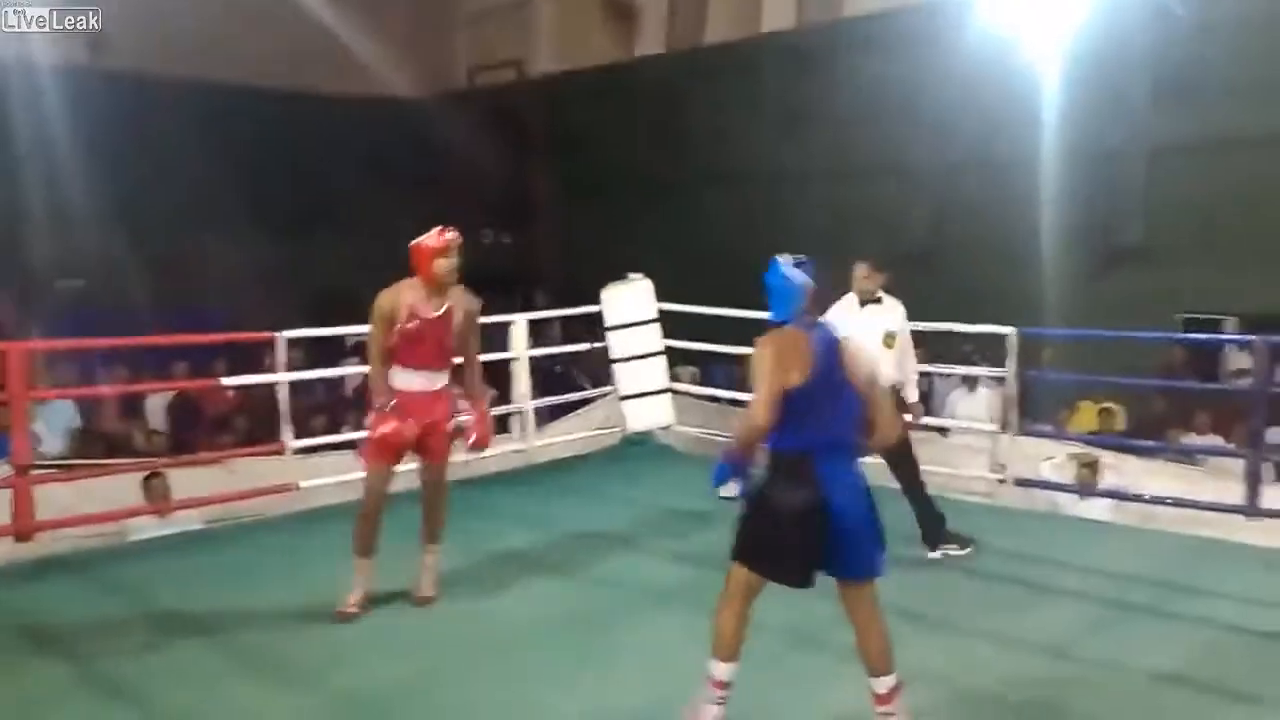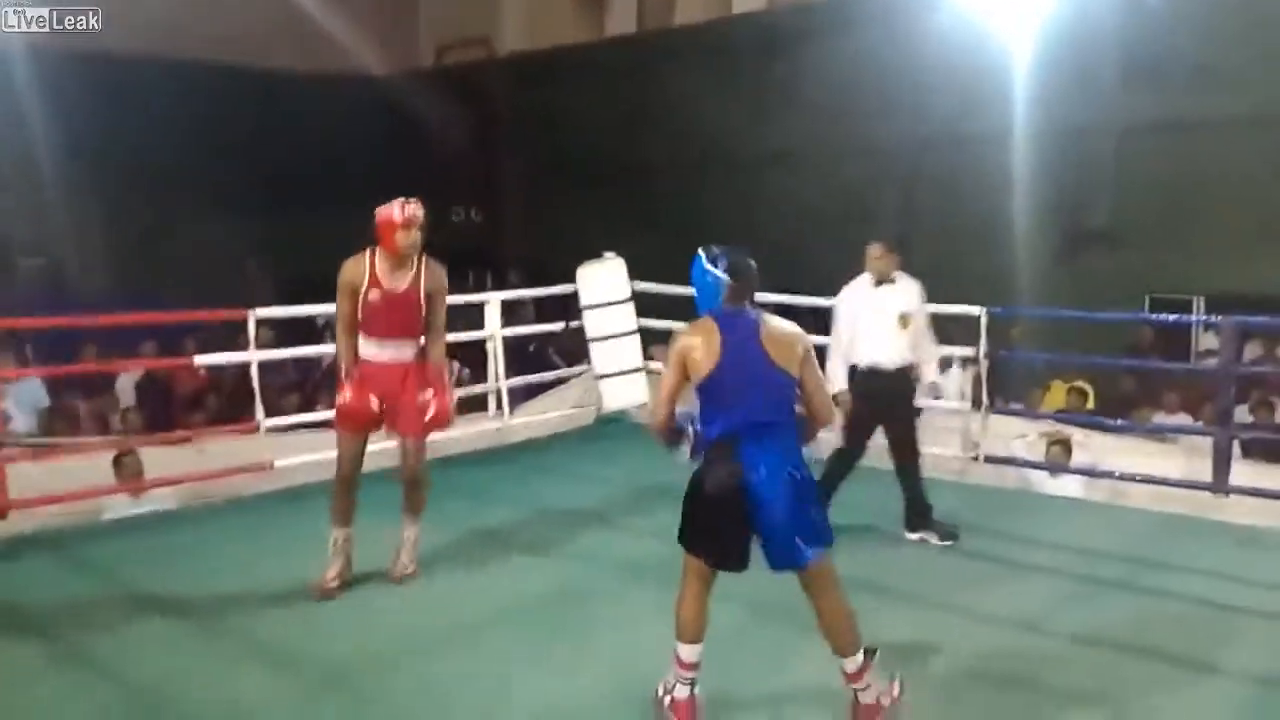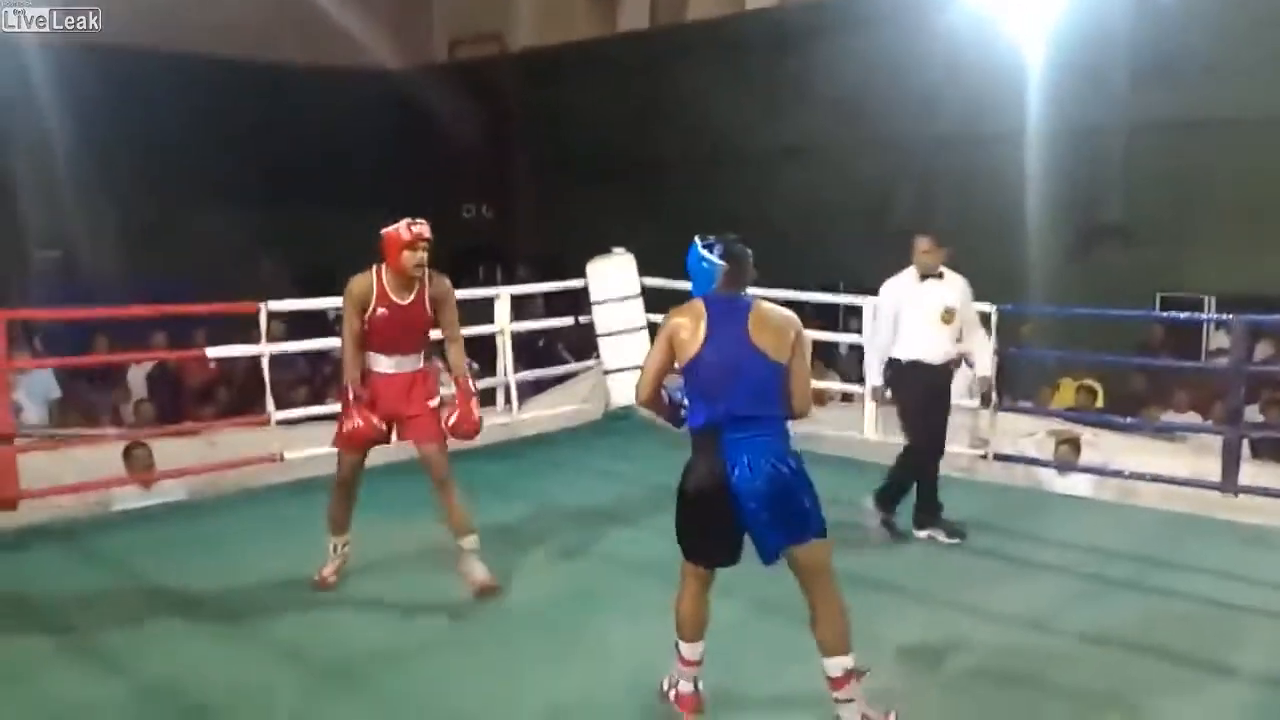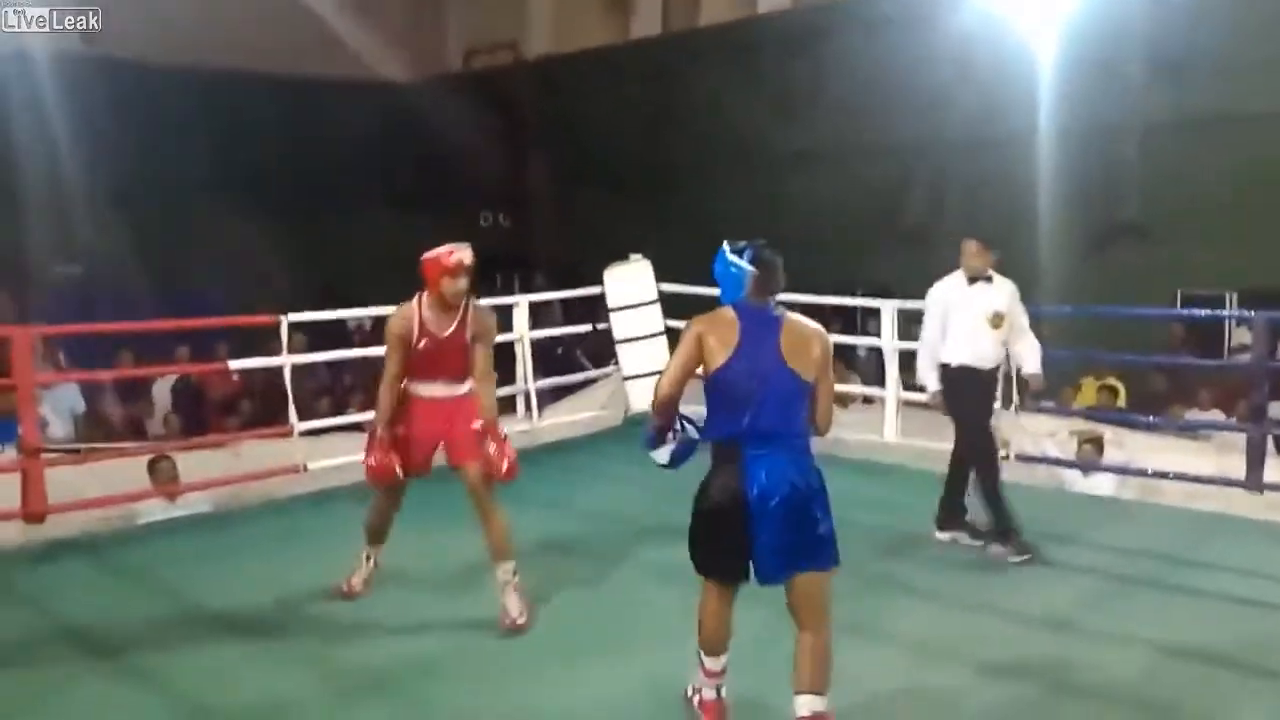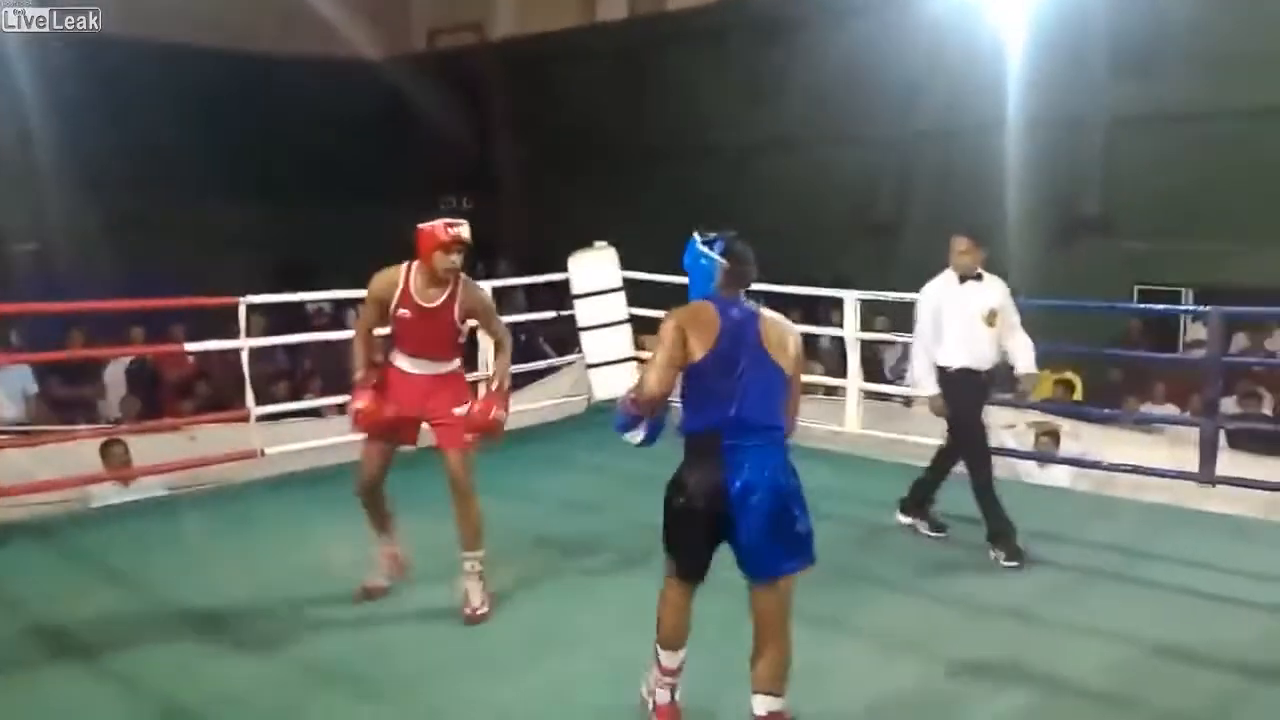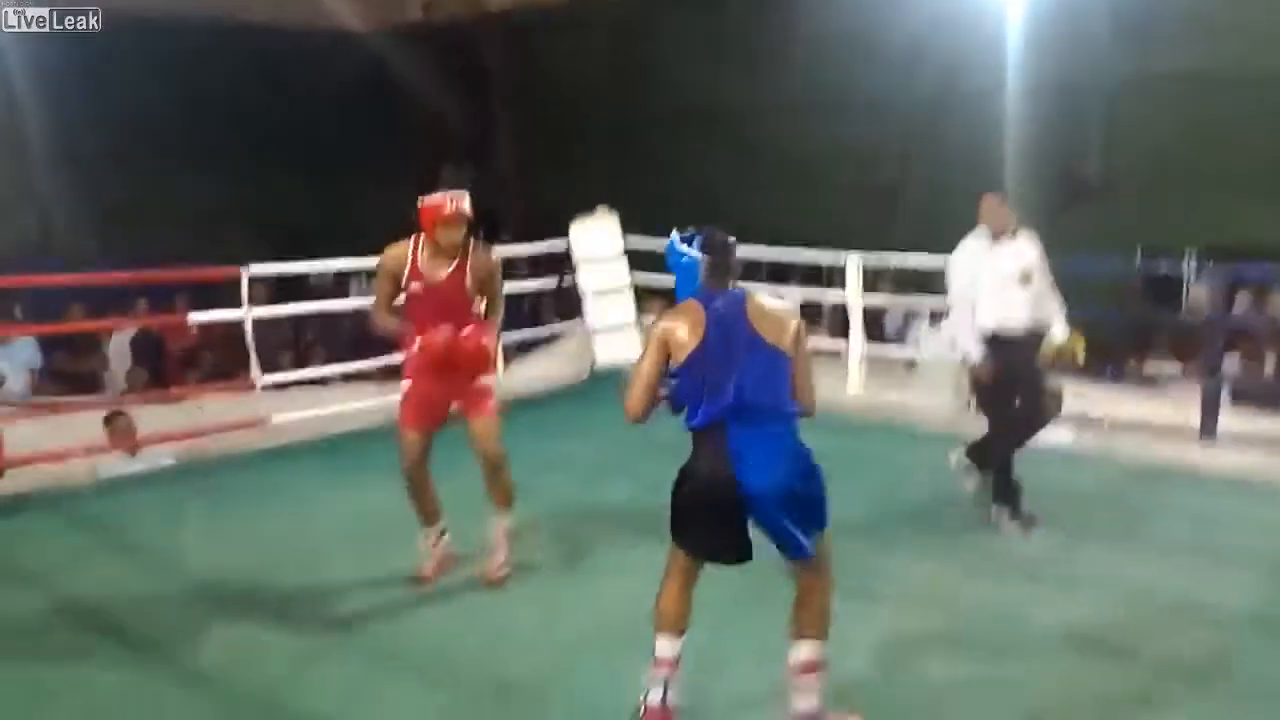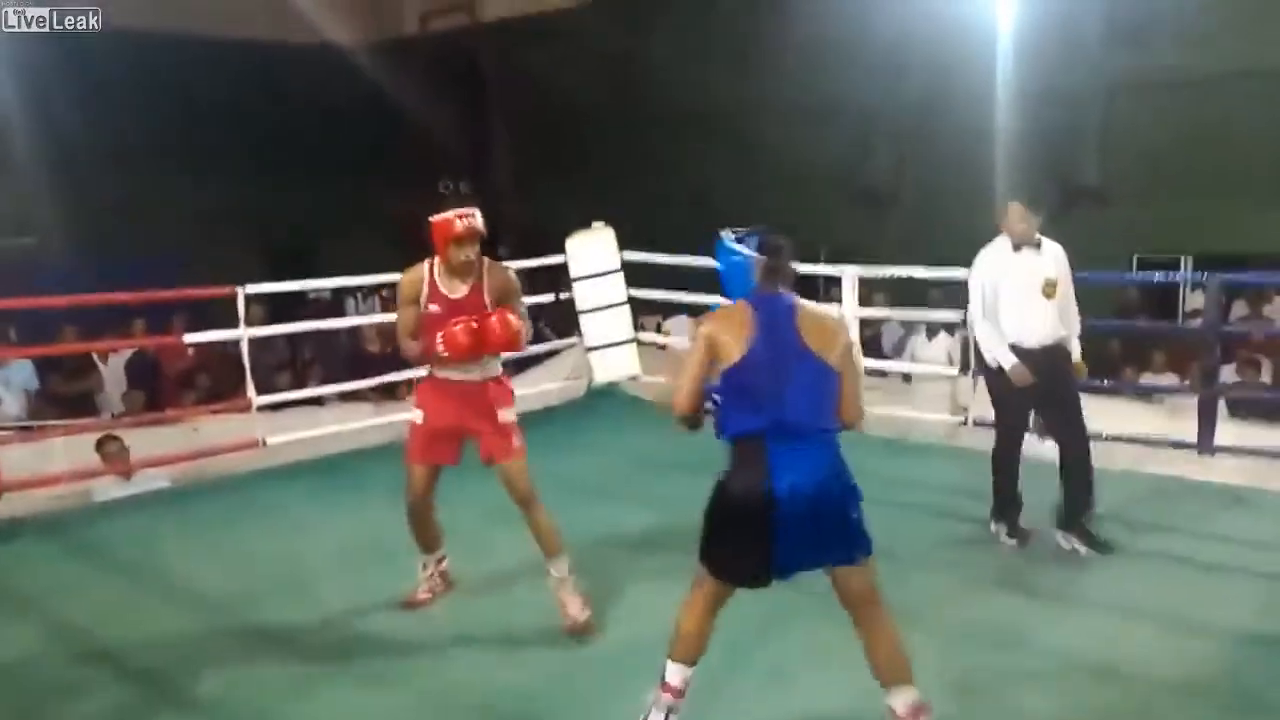
dt=0.2s
person 1, frame 1
left shoulder: (776, 345)
right shoulder: (853, 353)
left elbow: (760, 420)
right elbow: (887, 431)
left wrist: (737, 459)
left hip: (790, 487)
right hip: (846, 486)
left knee: (736, 596)
right knee: (863, 606)
person 1, frame 2
left shoulder: (691, 339)
right shoulder: (790, 336)
left elbow: (662, 418)
right elbow: (821, 416)
left wrist: (681, 439)
left hip: (722, 473)
right hip: (783, 470)
left knee: (695, 580)
right knee: (822, 586)
person 1, frame 3
left shoulder: (680, 321)
right shoulder: (781, 321)
left elbow: (647, 394)
right elbow: (800, 405)
left wrist: (679, 412)
left hip: (711, 466)
right hip: (771, 461)
left knee: (695, 577)
right knee: (819, 583)
person 1, frame 4
left shoulder: (709, 327)
right shoulder: (812, 335)
left elbow: (665, 395)
right elbow: (821, 422)
left wrist: (662, 426)
left hip: (730, 479)
right hip: (792, 478)
left knee: (718, 591)
right knee: (813, 618)
person 1, frame 5
left shoulder: (685, 321)
right shoulder: (784, 332)
left elbow: (650, 393)
right elbow: (787, 417)
left wrist: (635, 414)
left hip: (704, 475)
right hip: (768, 476)
left knee: (679, 585)
right knee: (773, 621)
person 1, frame 6
left shoulder: (672, 322)
right shoulder: (780, 314)
left elbow: (635, 408)
right elbow: (804, 401)
left wrist: (674, 387)
left hip: (714, 465)
right hip: (781, 456)
left knee: (680, 571)
right knee: (814, 576)
person 1, frame 7
left shoulder: (720, 324)
right shoulder: (830, 325)
left elbow: (683, 407)
right elbow: (850, 416)
left wrist: (708, 411)
left hip: (752, 478)
right hip: (822, 475)
left knee: (705, 596)
right knee: (868, 608)
person 2, frame 1
left shoulder: (465, 305)
right shoulder: (392, 300)
left elbow: (470, 361)
right elbow: (377, 357)
left wrist: (480, 406)
right wrist: (383, 407)
left hip: (438, 403)
right hip: (395, 401)
left knee: (434, 491)
right knee: (374, 496)
left ankle: (428, 569)
right ankle: (361, 582)
person 2, frame 2
left shoulder: (433, 275)
right shoulder: (355, 270)
left elbow: (436, 334)
right elbow: (345, 328)
left wrist: (441, 384)
right wrist: (347, 377)
left hip: (409, 373)
right hip: (365, 372)
left knee: (413, 467)
right knee: (348, 468)
left ankle: (408, 541)
right ankle: (340, 553)
person 2, frame 3
left shoulder: (438, 287)
right shoulder: (362, 287)
left elbow: (454, 341)
right elbow: (350, 345)
left wrist: (466, 389)
right wrist: (352, 397)
left hip: (416, 382)
right hip: (371, 382)
left knee: (440, 472)
right knee: (346, 474)
left ankle: (471, 560)
right ankle: (336, 553)
person 2, frame 4
left shoulder: (479, 318)
right shoulder: (404, 319)
left elbow: (485, 379)
right elbow: (391, 378)
left wrist: (495, 433)
right wrist: (381, 434)
left hip: (461, 406)
right hip: (415, 408)
left knee: (484, 495)
right knee: (385, 497)
left ankle: (509, 588)
right ankle: (368, 563)
person 2, frame 5
left shoulder: (470, 295)
right shoulder: (387, 283)
left elbow: (500, 339)
right elbow: (362, 333)
left wrist: (500, 385)
right wrist: (361, 381)
left hip: (446, 386)
right hip: (398, 382)
left knee: (461, 482)
right knee: (368, 481)
left ankle: (474, 579)
right ankle: (388, 553)
person 2, frame 6
left shoulder: (481, 261)
right shoulder: (396, 257)
left elbow: (495, 303)
right elbow: (381, 313)
left wrist: (490, 336)
right wrist: (414, 340)
left hip: (468, 361)
right hip: (423, 362)
left knee: (492, 454)
right knee: (412, 465)
left ankle: (500, 533)
right ankle: (438, 542)
person 2, frame 7
left shoulder: (499, 278)
right shoulder: (414, 281)
left elbow: (519, 333)
right elbow: (405, 343)
left wrist: (512, 336)
right wrist: (432, 349)
left hip: (489, 391)
right hip: (439, 393)
left knee: (524, 494)
right knee: (417, 498)
left ankle: (566, 587)
right ankle: (434, 571)
person 3, frame 1
left shoulder: (895, 310)
right shoulder: (838, 315)
left elbow: (906, 356)
left wrist: (911, 395)
left knee: (906, 467)
left ankle: (935, 536)
person 3, frame 2
left shoulder: (912, 290)
right shoulder: (852, 295)
left elbow: (923, 337)
right elbow: (840, 343)
left wrist: (932, 376)
right wrist: (839, 386)
left hip: (900, 377)
right hip: (867, 378)
left knee: (907, 450)
right knee: (853, 447)
left ankle: (918, 521)
person 3, frame 3
left shoulder: (959, 287)
right shoulder: (896, 288)
left elbow: (973, 331)
right elbow: (880, 335)
left wrist: (983, 369)
right wrist: (875, 379)
left hip: (941, 373)
right hip: (908, 371)
left knee: (933, 445)
right knee: (921, 442)
left ankle: (926, 517)
right ankle: (884, 502)
person 3, frame 4
left shoulder: (1007, 290)
right shoulder: (944, 291)
left elbow: (1021, 335)
right elbow: (929, 341)
left wrist: (1031, 369)
right wrist: (933, 386)
left hip: (987, 377)
right hip: (957, 377)
left knee: (968, 449)
right knee: (983, 451)
left ankle: (951, 519)
right ankle: (1003, 533)
person 3, frame 5
left shoulder: (997, 287)
right shoulder: (935, 291)
left elbow: (1013, 333)
right elbow: (923, 344)
left wrist: (1026, 367)
right wrist: (930, 390)
left hip: (981, 378)
right hip: (953, 380)
left knee: (957, 450)
right knee: (978, 454)
left ankle: (914, 507)
right ankle: (1000, 536)
person 3, frame 6
left shoulder: (1030, 245)
right shoulder: (968, 253)
left elbow: (1045, 293)
right elbow: (959, 309)
left wrist: (1059, 332)
right wrist: (974, 357)
left hip: (1024, 342)
right hip: (989, 345)
left knee: (1037, 413)
right knee: (1004, 422)
left ankle: (975, 457)
right ankle: (1005, 498)
person 3, frame 7
left shoulder: (1055, 255)
right shoulder: (988, 260)
left elbow: (1067, 306)
right elbow: (982, 320)
left wrist: (1074, 352)
right wrist: (1008, 363)
left hip: (1053, 356)
right hip: (1010, 360)
left knee: (1074, 438)
right knee: (1009, 440)
left ankle: (1073, 522)
right ankle: (1005, 517)
